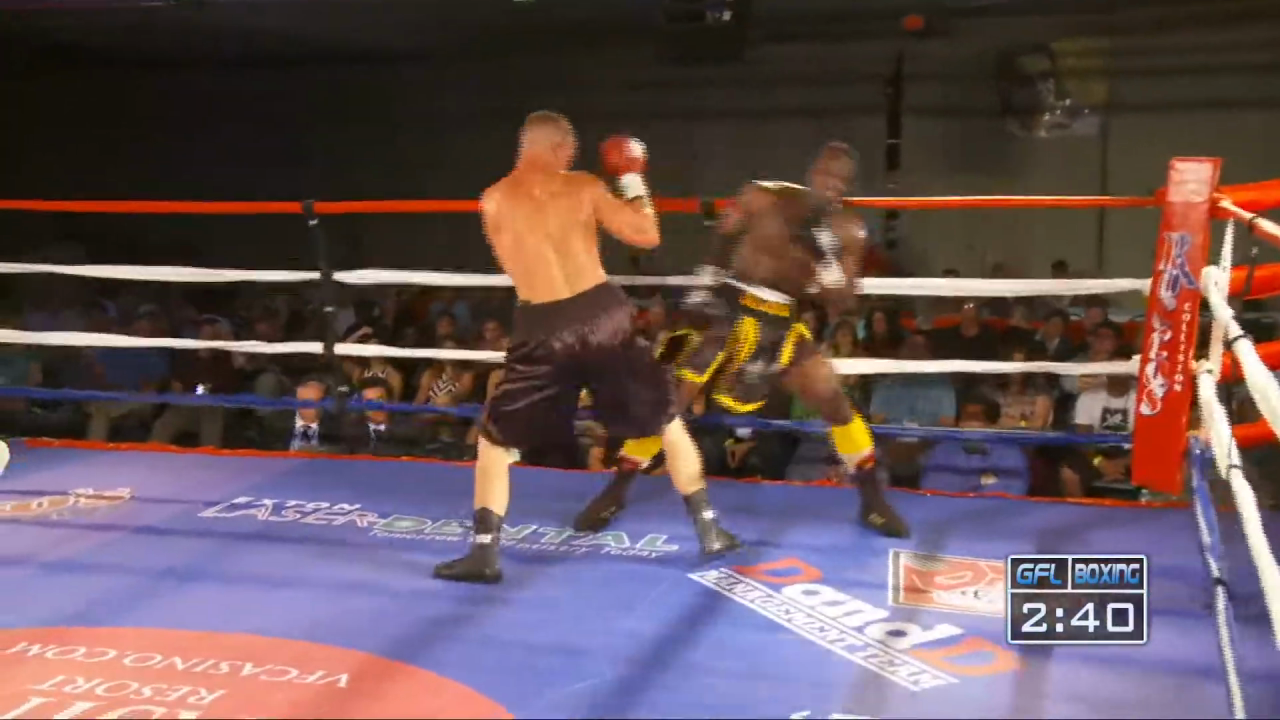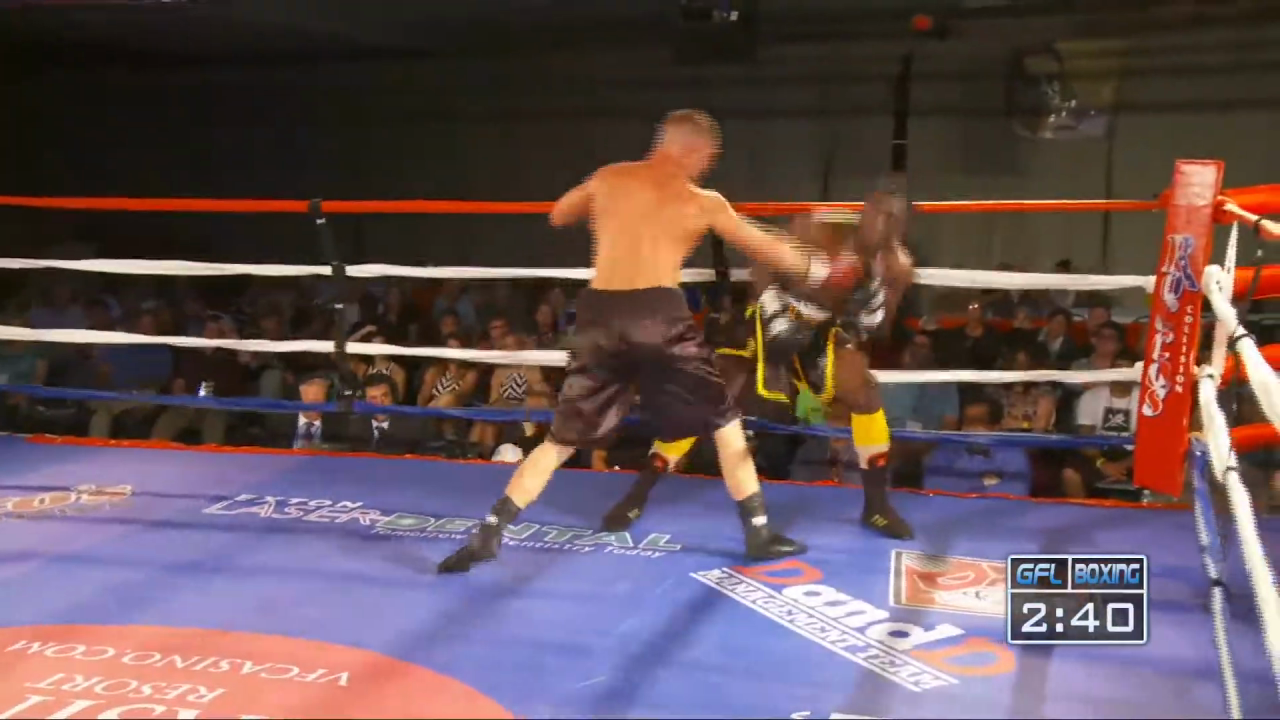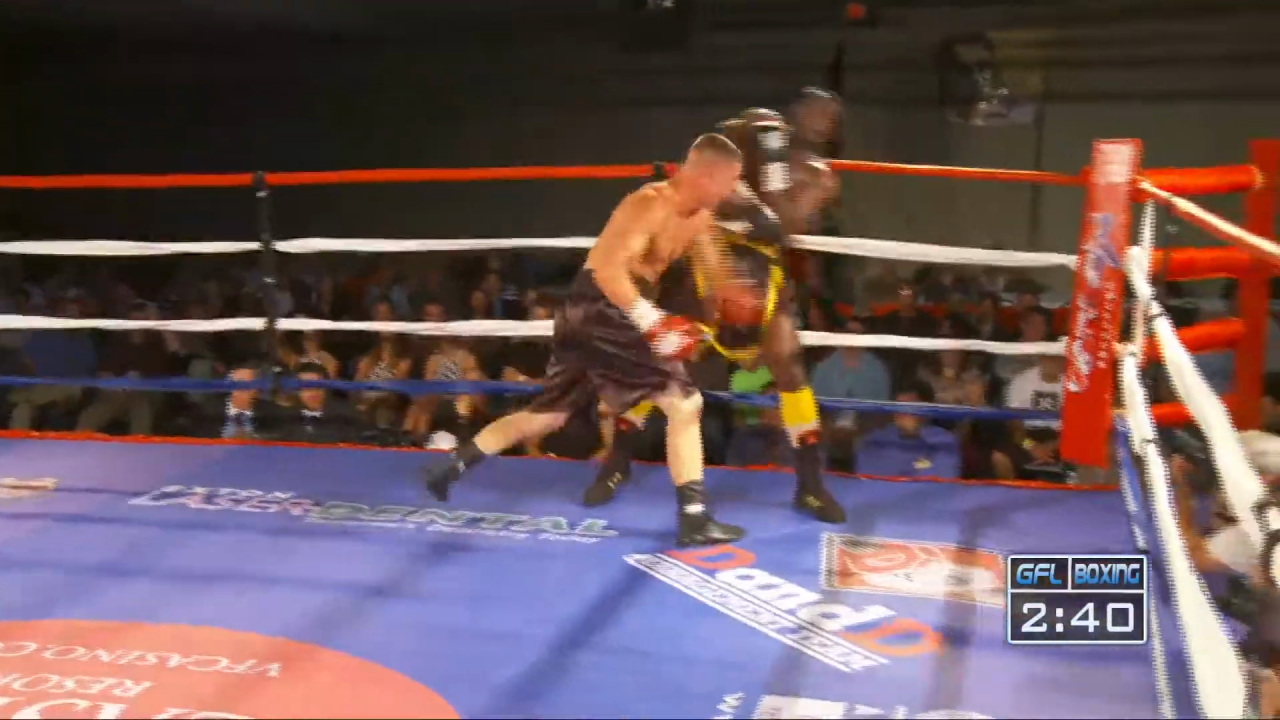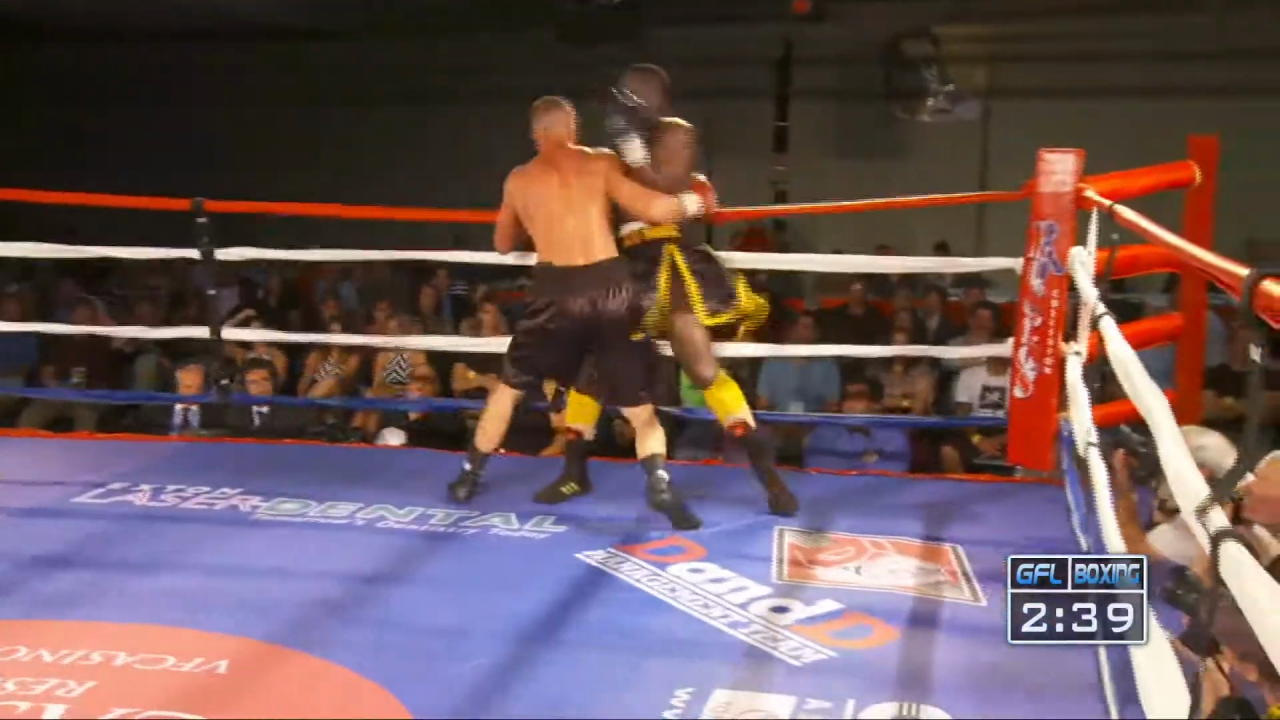
dt=0.3s
person 1, frame 1
left shoulder: (493, 200)
right shoulder: (584, 187)
right elbow: (646, 237)
right wrist: (631, 177)
left hip: (543, 331)
right hip: (603, 316)
left knee: (494, 441)
right knee: (668, 422)
left ankle: (483, 553)
right ankle: (708, 530)
person 1, frame 2
left shoulder: (609, 177)
right shoulder: (702, 202)
left elbow: (559, 216)
right elbow: (770, 249)
right wrist: (823, 270)
left hip: (601, 325)
right hip: (659, 321)
left knee: (560, 440)
right knee: (725, 425)
left ankle: (487, 533)
right ankle: (760, 533)
person 1, frame 3
left shoulder: (697, 211)
right shoulder: (651, 205)
left elbow: (706, 252)
right elbow: (613, 275)
right wrist: (654, 323)
left hip: (610, 307)
right hip: (600, 306)
left knee: (550, 413)
right knee: (684, 403)
left ankle: (453, 466)
right ankle: (693, 518)
person 1, frame 4
left shoulder: (518, 180)
right shoulder: (597, 162)
left elbow: (503, 244)
right elbow: (656, 208)
right wrist: (694, 202)
left hip: (557, 291)
right hip: (611, 287)
left knee: (509, 386)
right knee: (639, 404)
left ankle: (467, 478)
right ankle: (661, 487)
person 2, frame 1
left shoulder: (848, 231)
right shoulder: (764, 196)
left elbow: (841, 304)
right elbow: (723, 237)
left wrist: (827, 259)
right wrist: (706, 286)
left hip: (779, 323)
right hip: (730, 311)
left knee: (834, 401)
right knee: (673, 402)
left ankle: (874, 502)
right ankle: (613, 494)
person 2, frame 2
left shoulder: (898, 268)
right shoulder: (821, 231)
left elbow: (875, 329)
left wrist: (872, 308)
right wrist: (775, 316)
left hip: (821, 331)
right hip: (778, 321)
left knee: (863, 394)
left ankle: (878, 506)
right ankle: (639, 492)
person 2, frame 3
left shoulder: (820, 176)
right shoulder: (753, 127)
left elbow: (785, 225)
left wrist: (773, 162)
left hip: (760, 269)
left knee: (789, 368)
left ankle: (811, 485)
right ankle: (618, 461)
person 2, frame 4
left shoulder: (675, 132)
right shoulder: (626, 144)
left elbow: (663, 189)
left wrist: (629, 138)
left hip: (667, 259)
right hip: (622, 261)
left knee: (703, 368)
right knee: (590, 363)
left ankle: (764, 466)
right ankle: (575, 470)
